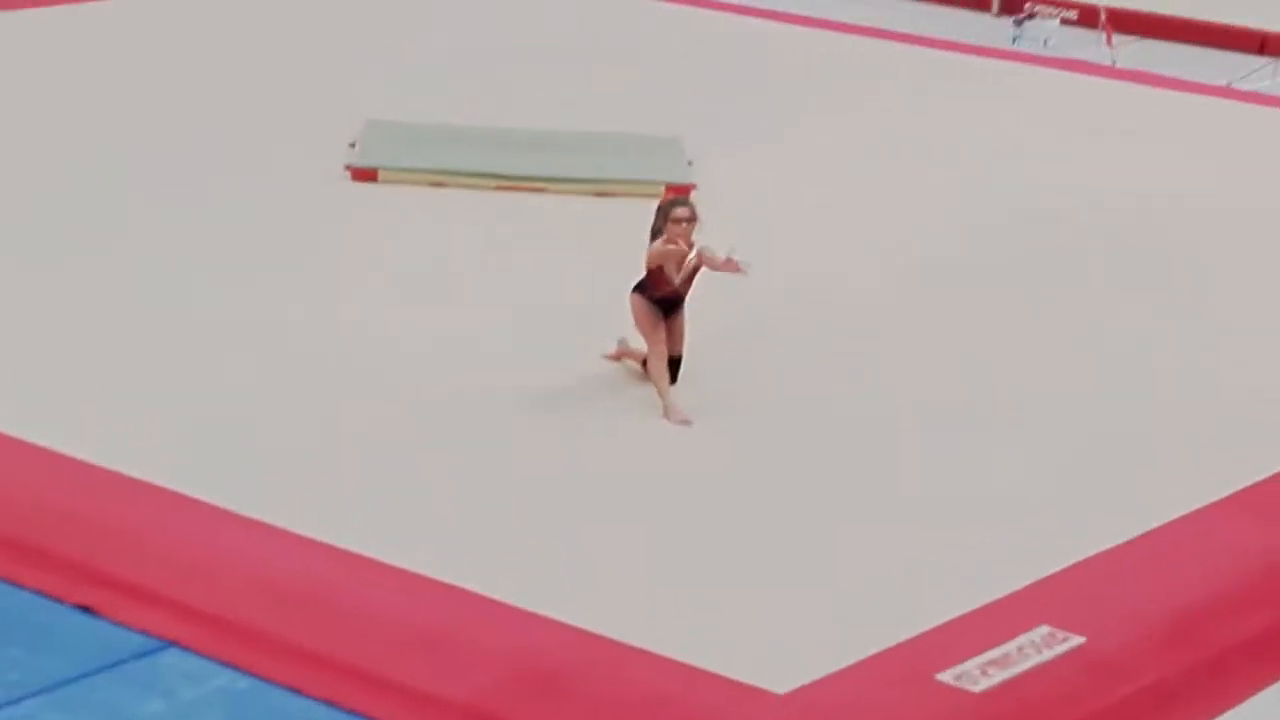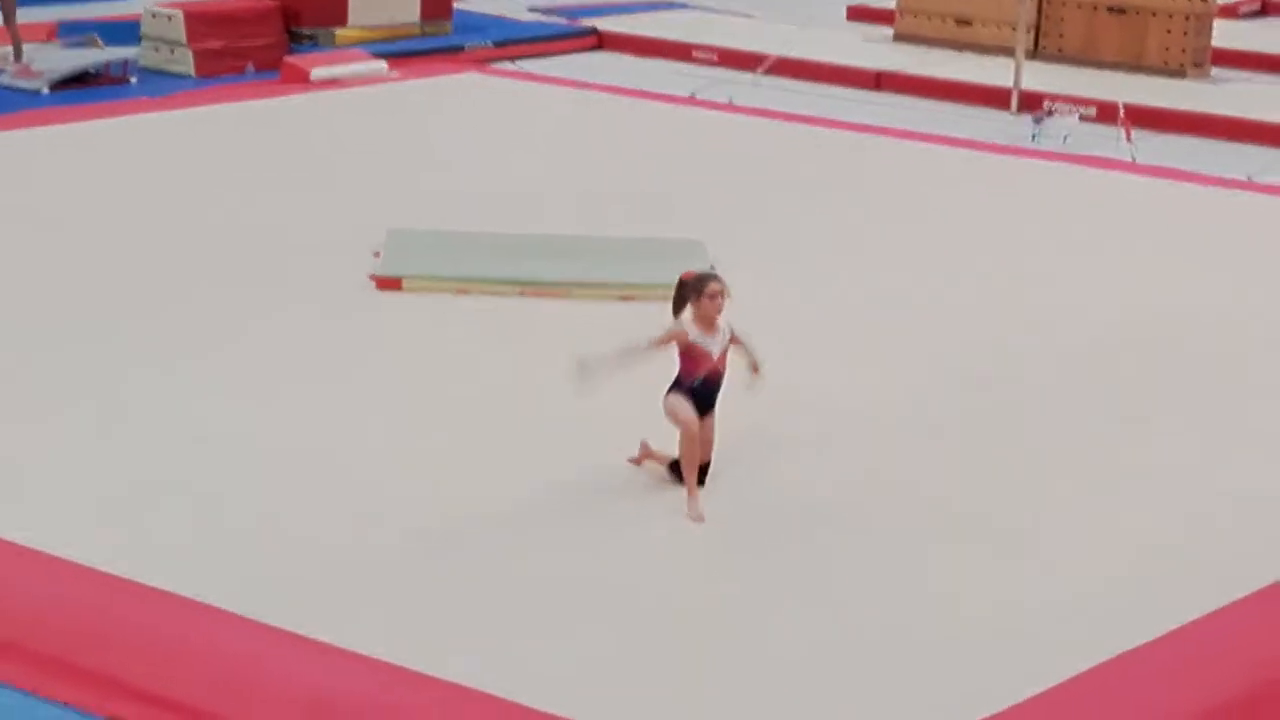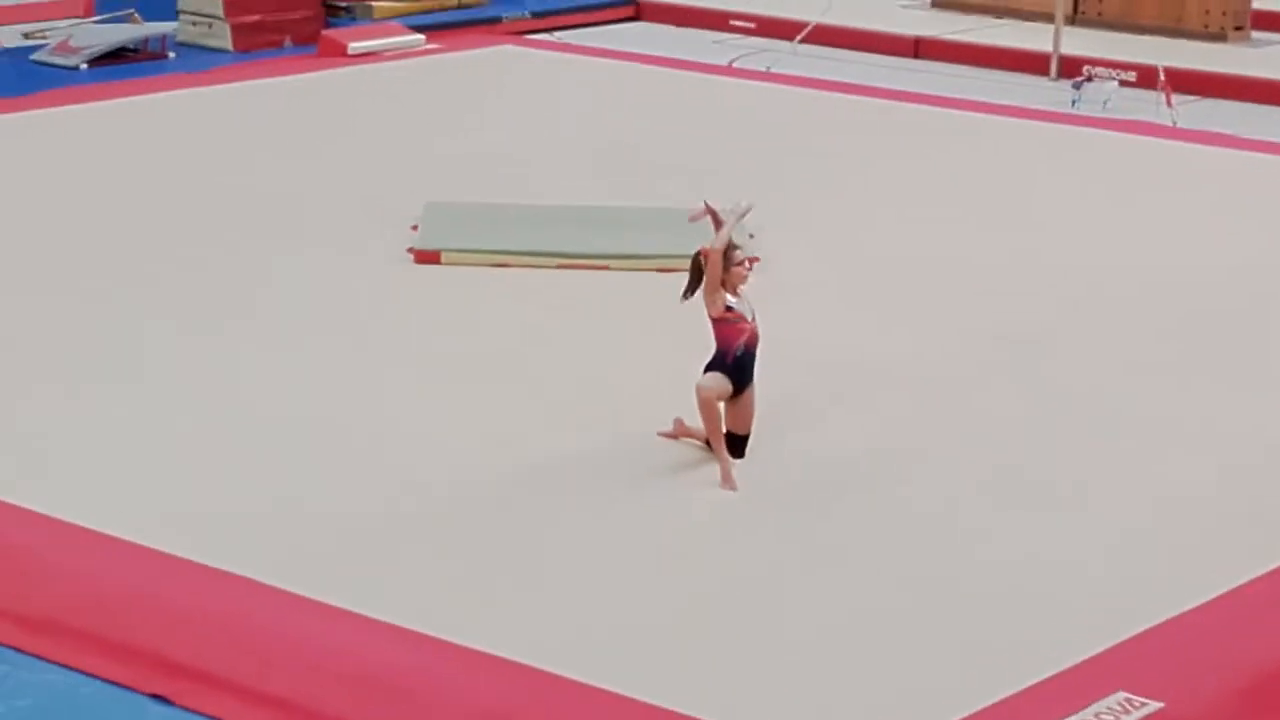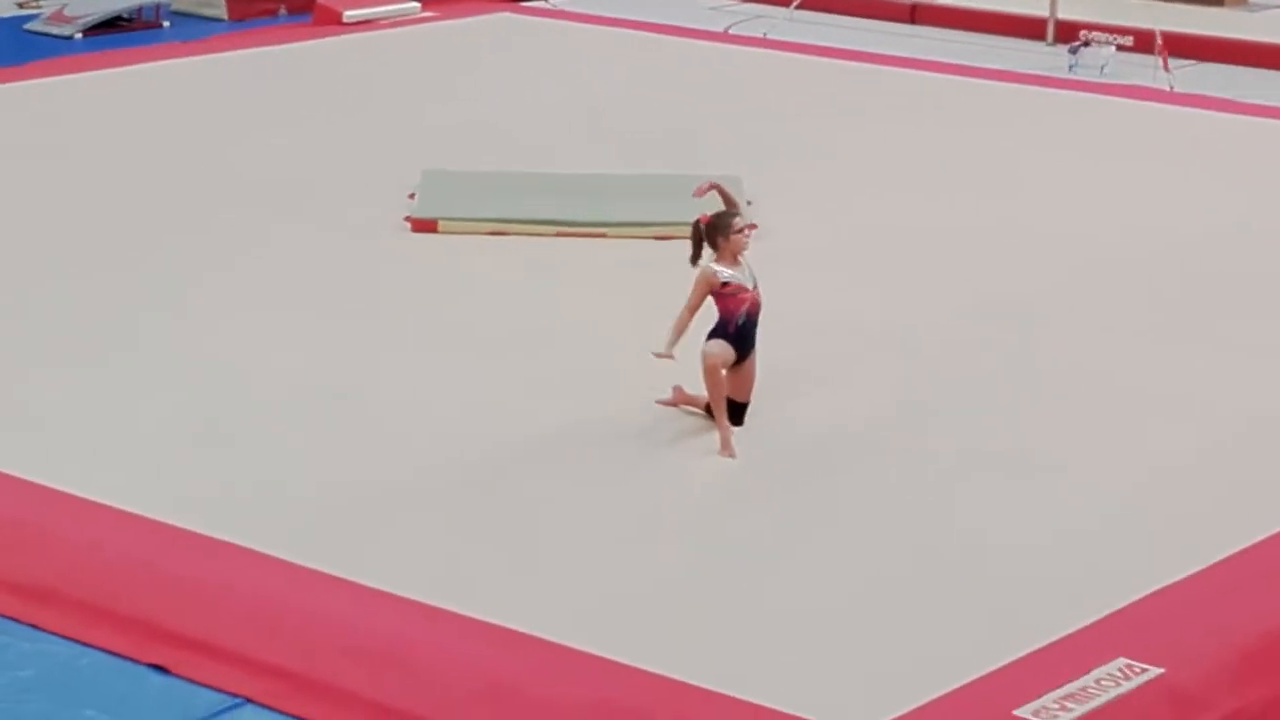
dt=0.7s
person 1, frame 1
left shoulder: (699, 252)
right shoulder: (656, 251)
left elbow: (712, 261)
right elbow: (668, 254)
left wrist: (723, 265)
right wrist: (677, 251)
left hip: (674, 304)
right hip: (646, 300)
left knee: (671, 373)
right knee: (658, 346)
left ankle: (627, 351)
right ankle: (669, 405)
person 1, frame 2
left shoulder: (725, 328)
right shoulder: (683, 329)
left elbow: (739, 342)
right elbow: (646, 346)
left wrist: (752, 360)
left hip: (707, 402)
right hip: (681, 395)
left knee: (699, 475)
right knee: (691, 426)
left ankle: (649, 452)
right ankle: (692, 497)
person 1, frame 3
left shoulder: (737, 291)
right shoulder: (716, 297)
left elbow: (727, 246)
right elbow: (714, 252)
left wrist: (715, 216)
right wrist: (731, 219)
left hip: (745, 373)
right hip: (722, 370)
left knee: (738, 447)
right knee: (705, 390)
left ankle: (685, 429)
right ankle: (723, 460)
person 1, frame 4
left shoulder: (740, 259)
right shoulder: (710, 273)
left elbow: (736, 213)
right elbow: (688, 312)
left wrist: (720, 190)
right wrist: (670, 347)
left hip: (747, 341)
right hip: (725, 337)
left knee: (736, 415)
right knee: (712, 358)
left ankle: (684, 396)
right ankle: (723, 429)
